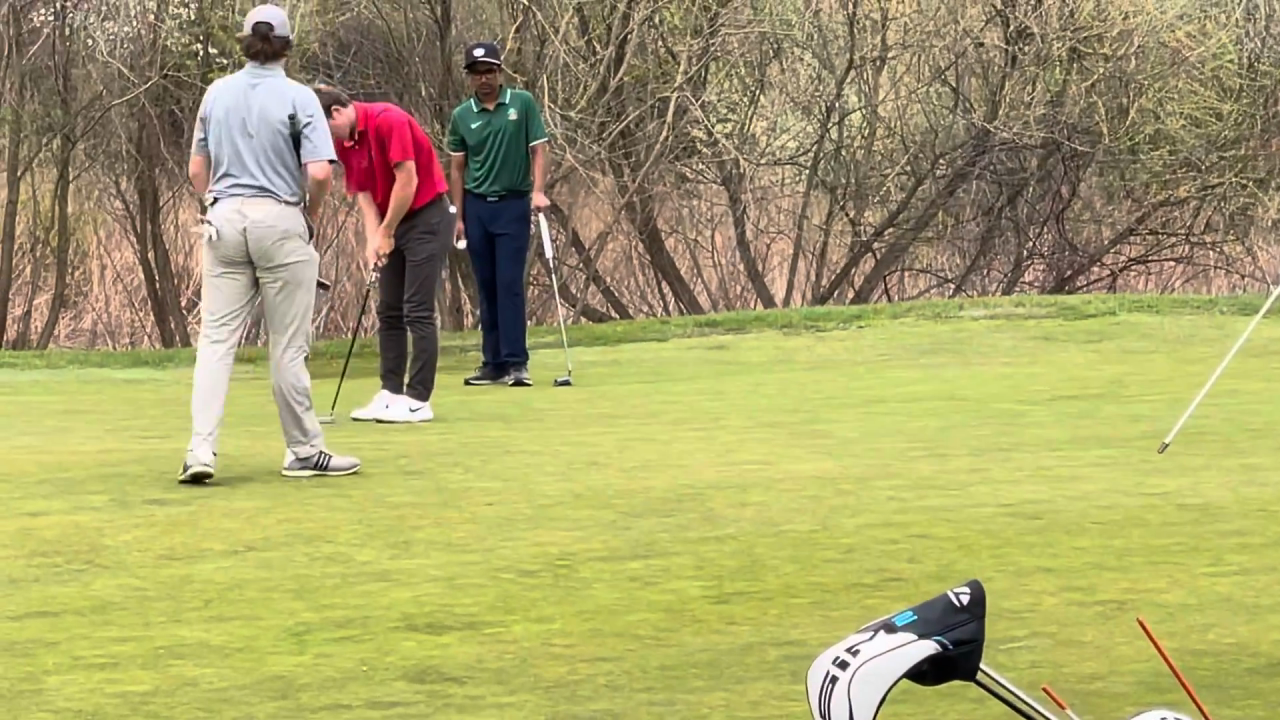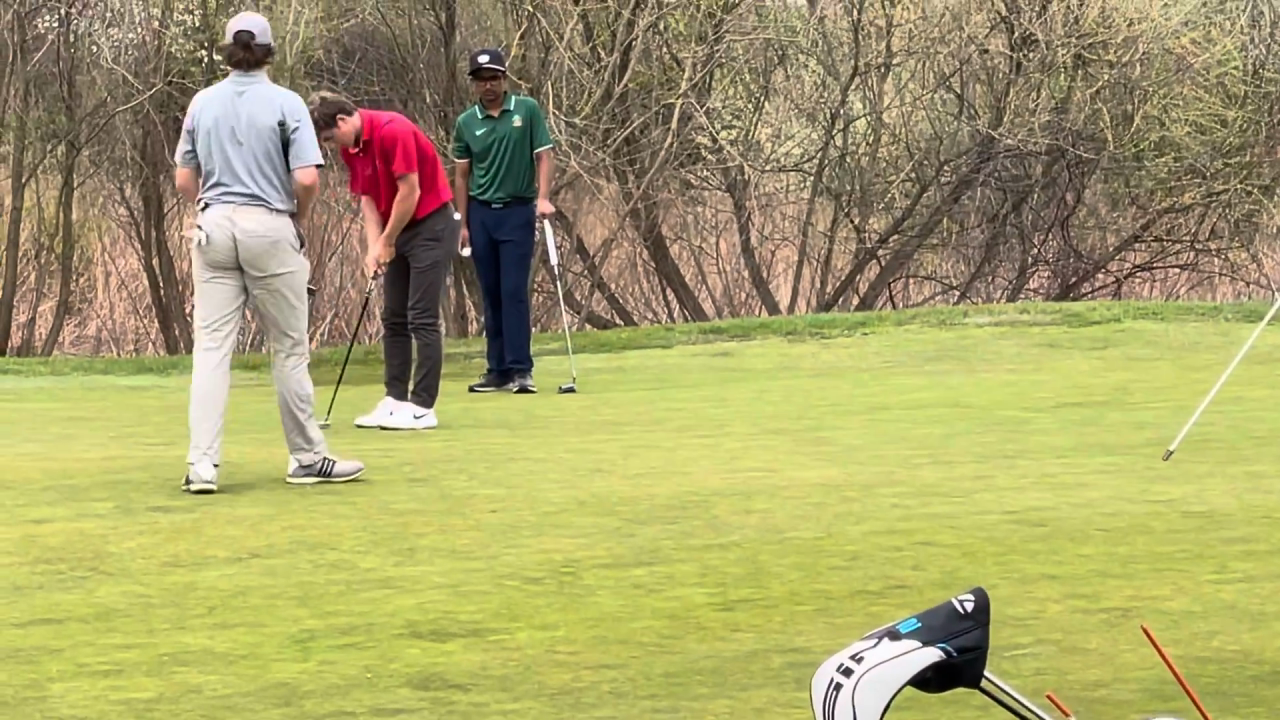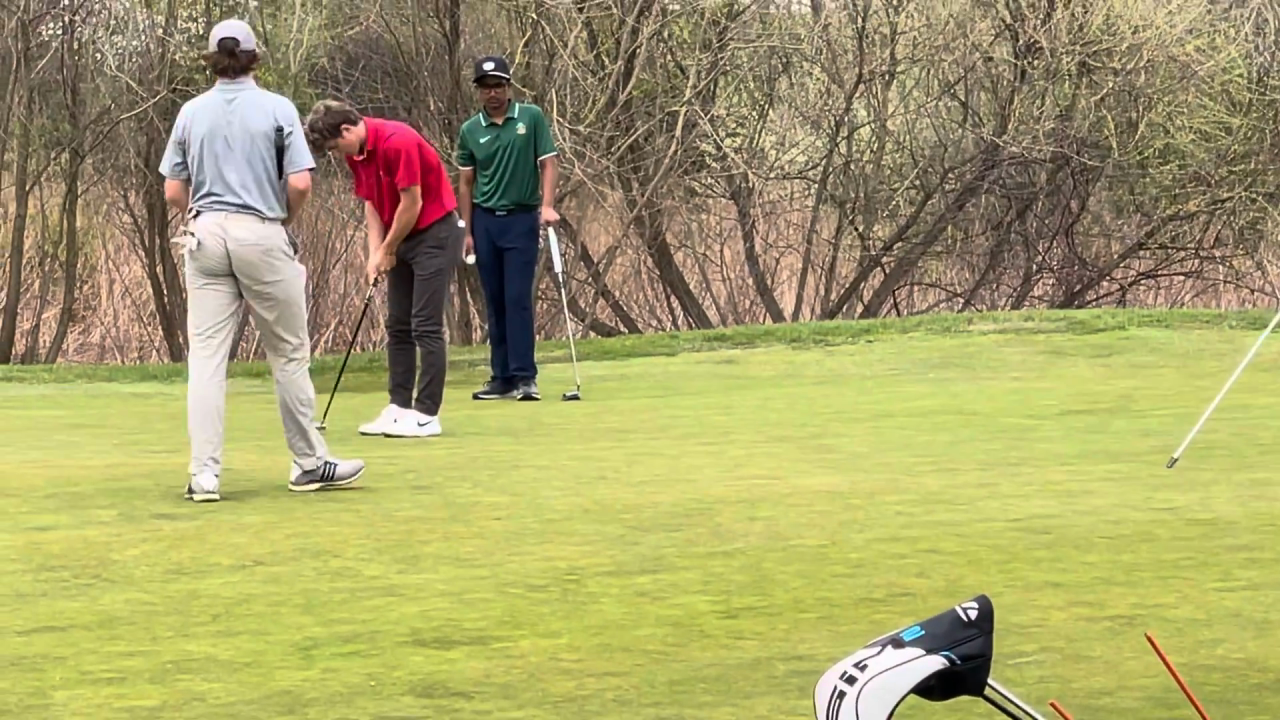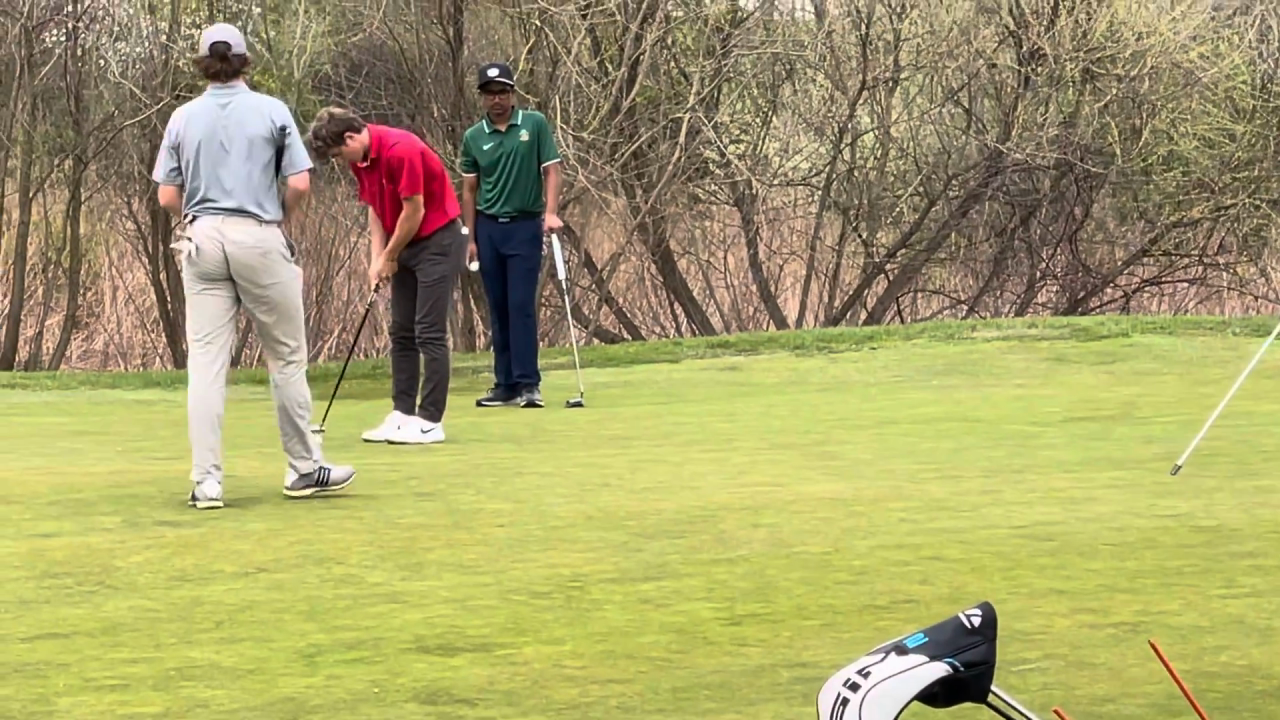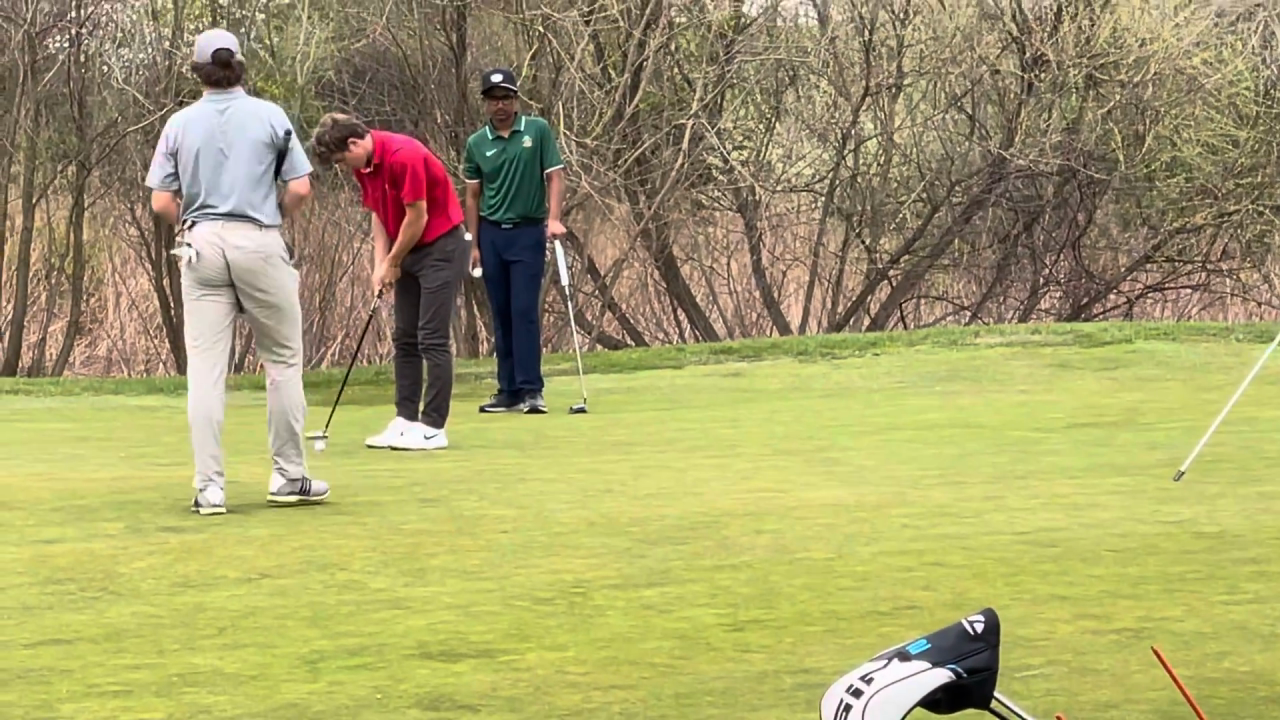
dt=0.1s
person 1, frame 1
left shoulder: (216, 93)
right shoulder: (299, 97)
left elbow: (197, 169)
right elbow: (319, 174)
right wrist: (310, 213)
left hip: (223, 220)
right hip: (278, 221)
left knee: (216, 340)
right knee: (287, 345)
left ankle: (200, 451)
right ankle: (304, 452)
person 1, frame 2
left shoulder: (202, 102)
right shoulder: (286, 102)
left elbow: (184, 180)
right elbow: (306, 179)
right wrist: (298, 218)
left hip: (213, 227)
right hip: (269, 229)
left knee: (211, 348)
right knee: (289, 351)
left ankle: (201, 463)
right ankle: (307, 459)
person 1, frame 3
left shoulder: (190, 111)
right shoulder: (277, 108)
left elbow: (174, 192)
right elbow: (300, 183)
right wrist: (284, 219)
left hip: (205, 236)
right hip: (262, 236)
left knee: (206, 358)
right knee: (289, 354)
left ankle: (205, 474)
right ankle: (309, 463)
person 1, frame 4
left shoulder: (182, 117)
right shoulder: (271, 110)
left elbow: (167, 198)
right elbow: (298, 184)
left hip: (202, 241)
right hip: (259, 240)
left knee: (206, 363)
right knee: (286, 357)
left ankle: (206, 480)
right ankle: (304, 467)
person 1, frame 5
left shoulder: (181, 123)
right shoulder: (270, 115)
left elbow: (161, 202)
right elbow: (300, 189)
left hip: (202, 247)
right hip: (260, 244)
left knee: (206, 370)
right knee: (283, 361)
left ankle: (210, 487)
right ankle: (289, 474)
person 2, frame 1
left shoulder: (524, 103)
right shoulder: (461, 116)
left elbow: (539, 149)
right elbow: (457, 169)
left wrist: (538, 191)
right wrist: (458, 216)
left hip: (513, 204)
right hip: (476, 207)
left knee: (510, 284)
right knee: (486, 288)
left ankle: (516, 362)
right ankle: (493, 362)
person 2, frame 2
left shoulder: (528, 110)
right shoulder: (465, 122)
left elbow: (543, 156)
right elbow: (461, 175)
left wrist: (543, 198)
right wrist: (462, 223)
left hip: (517, 211)
right hip: (480, 214)
left knee: (514, 291)
right knee: (490, 295)
left ankle: (520, 369)
right ankle: (498, 369)
person 2, frame 3
left shoulder: (532, 117)
right shoulder: (469, 131)
left elbow: (548, 163)
right elbow: (465, 183)
left wrist: (547, 205)
right wrist: (466, 231)
left hip: (521, 219)
right hip: (484, 221)
left knee: (518, 299)
right knee: (494, 302)
left ankle: (524, 377)
right ankle: (502, 377)
person 2, frame 4
left shoulder: (536, 124)
right shoulder: (473, 137)
left elbow: (551, 170)
right elbow: (469, 190)
left wrist: (551, 212)
right wrist: (470, 238)
left hip: (525, 226)
right hip: (488, 228)
left knee: (522, 306)
right knee: (498, 309)
left ankle: (528, 383)
right ankle: (505, 383)
person 2, frame 5
left shoulder: (539, 130)
right shoulder: (476, 144)
left elbow: (554, 176)
right elbow: (472, 196)
left wrist: (554, 218)
right wrist: (473, 244)
left hip: (528, 232)
right hip: (491, 234)
left knee: (525, 311)
right knee: (501, 315)
left ankle: (531, 389)
right ankle: (509, 389)
person 3, frame 1
left shoulder: (387, 119)
right shoulder: (343, 142)
left elbow: (408, 180)
right elbow: (363, 193)
left wrist: (386, 234)
right wrist: (372, 240)
left hip: (427, 217)
right hip: (393, 222)
left knee: (418, 311)
right knee: (389, 311)
person 3, frame 2
left shoulder: (393, 129)
right shoulder: (349, 148)
left elbow: (410, 192)
right elbow: (367, 197)
left wrist: (386, 242)
right wrist: (373, 247)
left hip: (431, 225)
right hip: (396, 230)
left knee: (422, 318)
right knee: (393, 318)
person 3, frame 3
left shoulder: (397, 140)
right shoulder: (355, 153)
left elbow: (412, 202)
right elbow: (372, 203)
left wrist: (387, 251)
right wrist: (375, 252)
left hip: (435, 233)
right hip: (403, 236)
left knee: (425, 325)
right knee: (397, 326)
person 3, frame 4
left shoulder: (401, 149)
right shoulder: (360, 160)
left elbow: (414, 211)
left wrist: (389, 257)
right wrist: (376, 259)
left hip: (439, 240)
right hip: (406, 243)
left knee: (429, 332)
right knee: (401, 332)
person 3, frame 5
left shoulder: (404, 155)
right shoulder: (363, 166)
left elbow: (418, 217)
left wrist: (392, 263)
right wrist: (380, 264)
left hip: (442, 246)
right hip: (409, 249)
left knee: (432, 338)
right knee: (404, 338)
